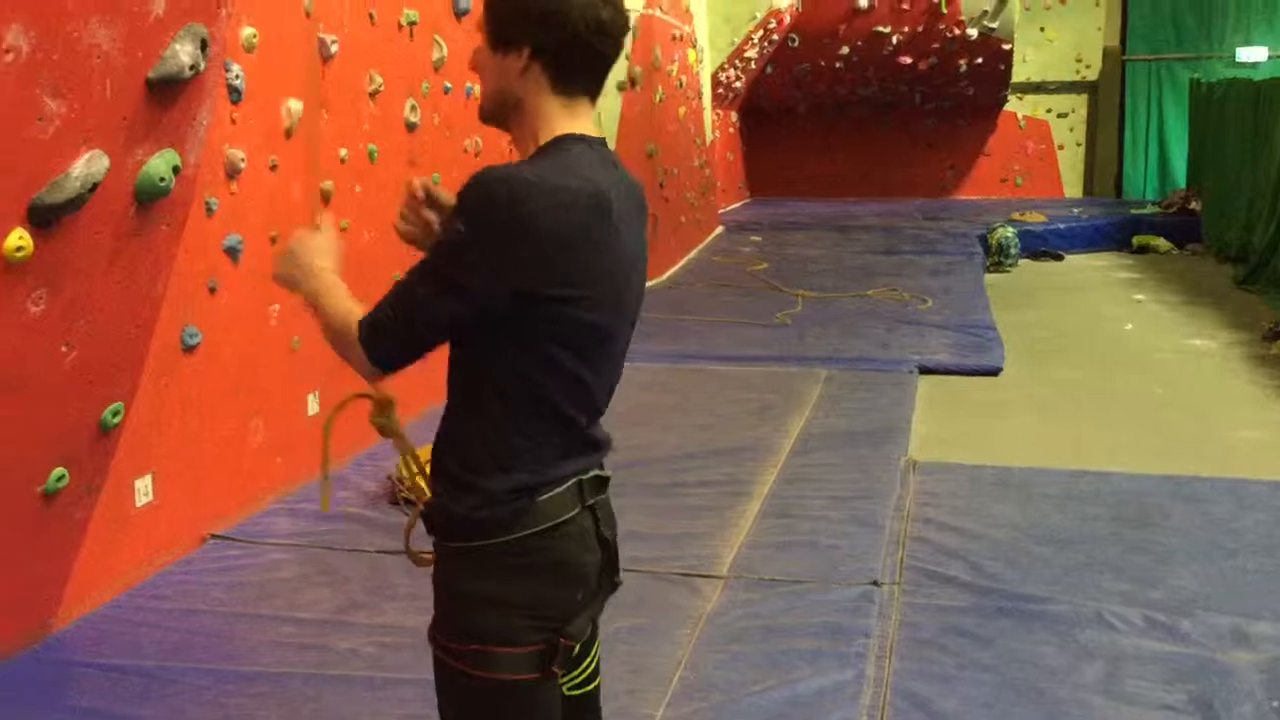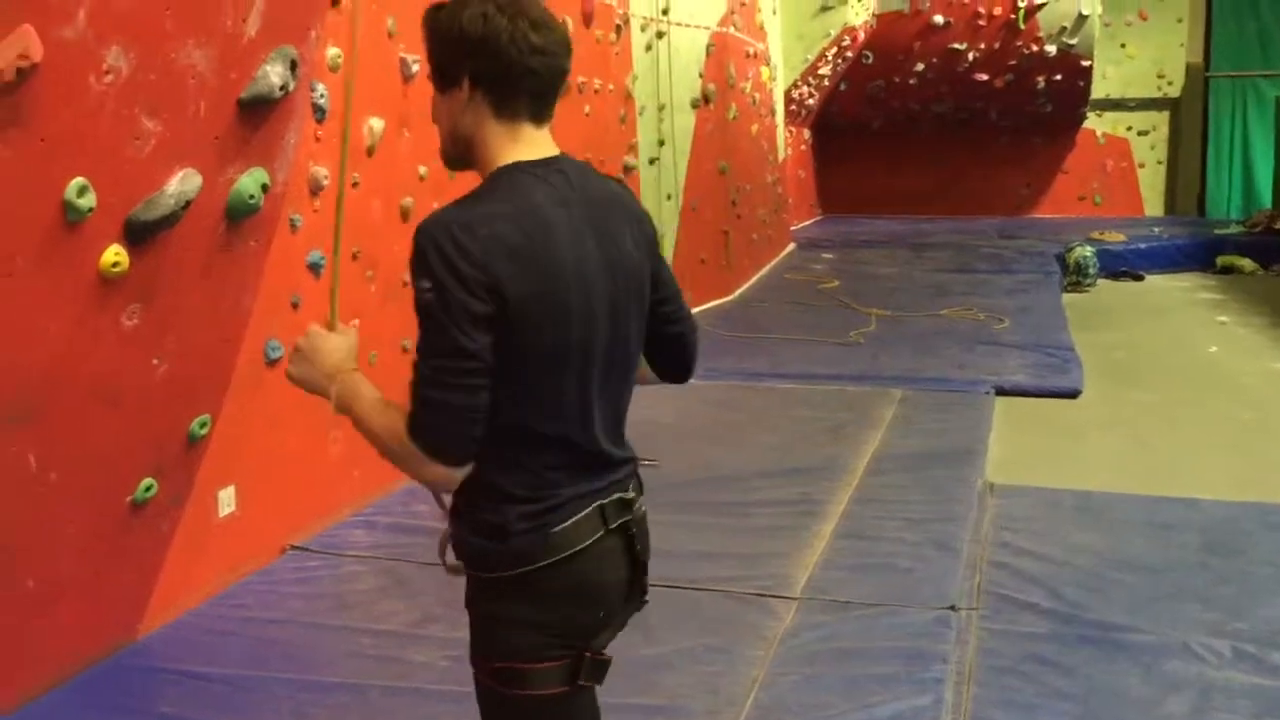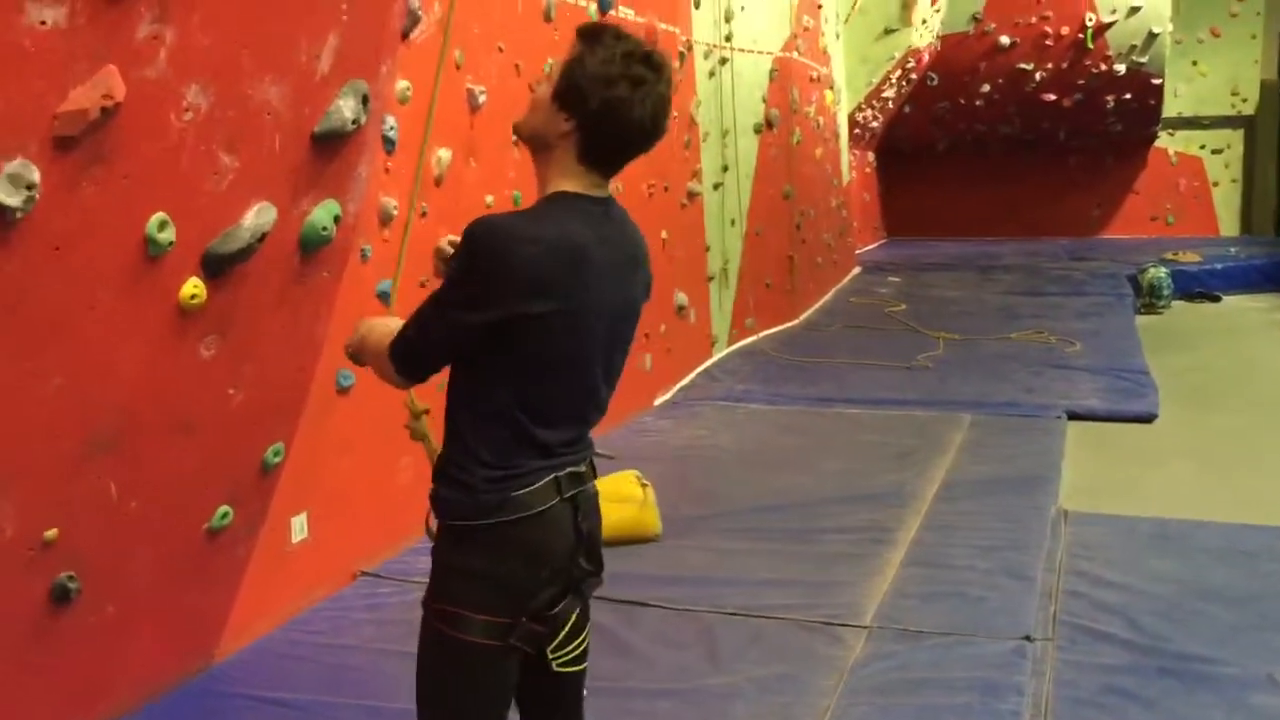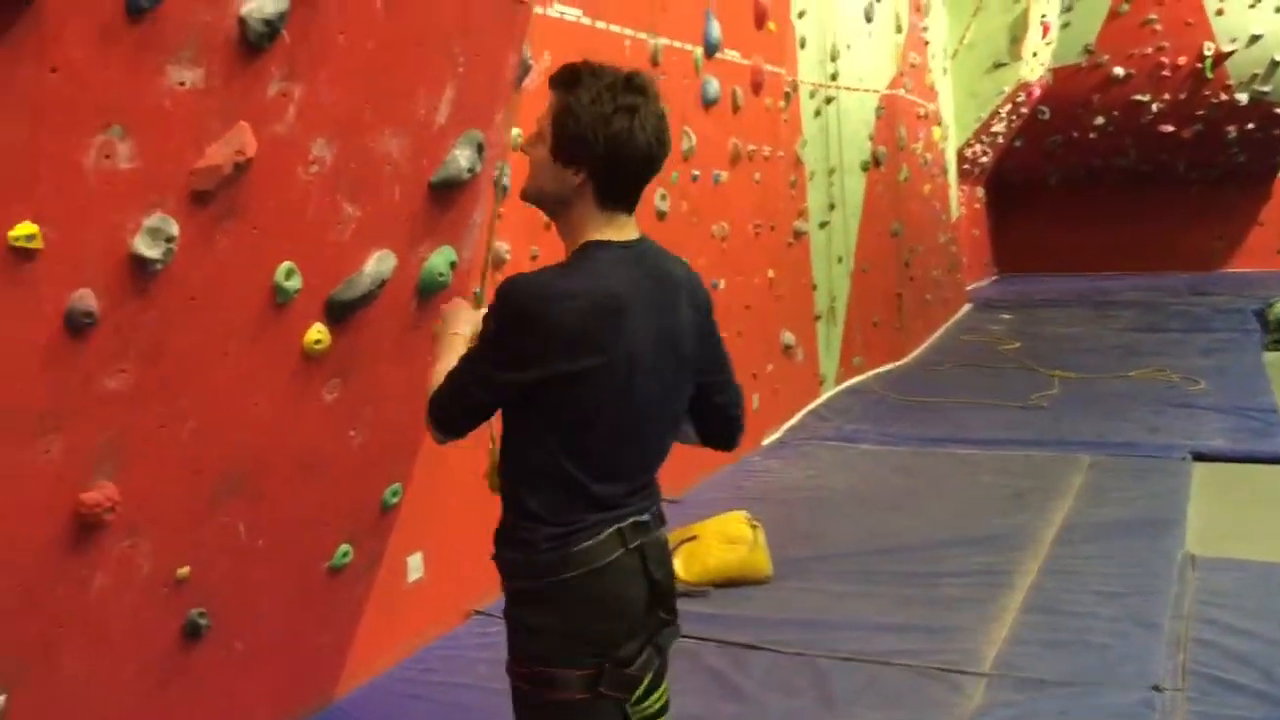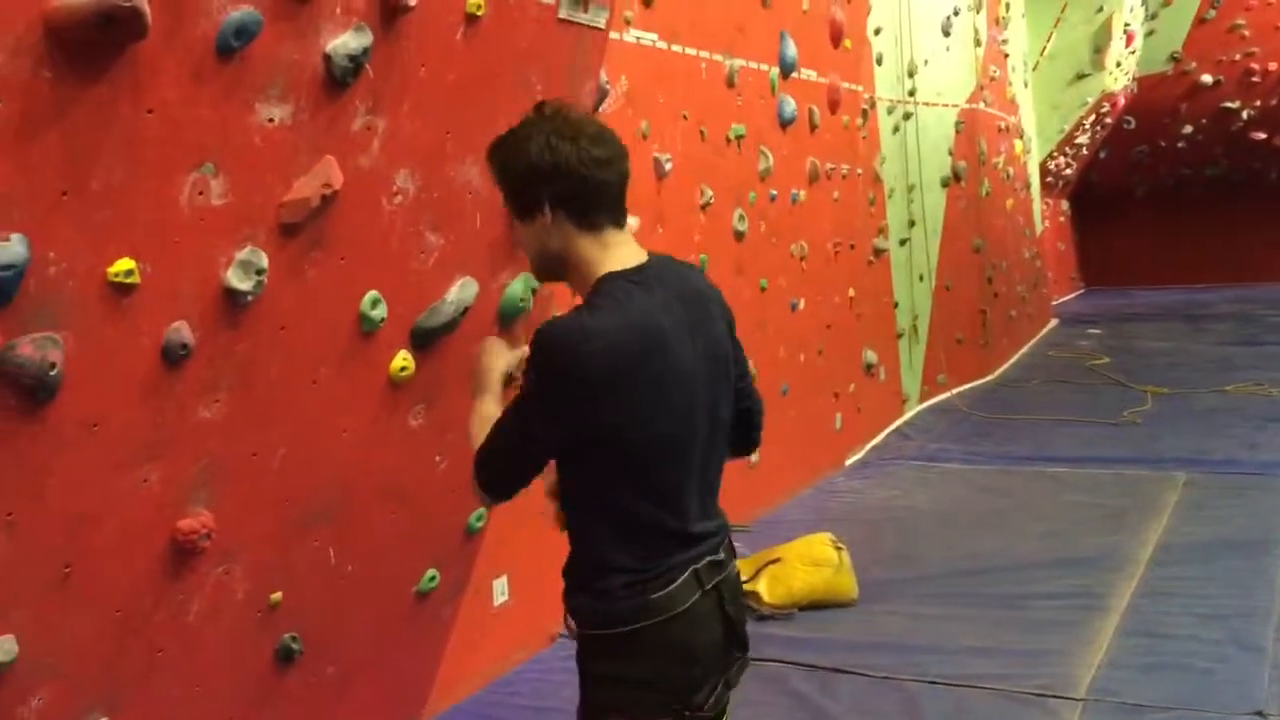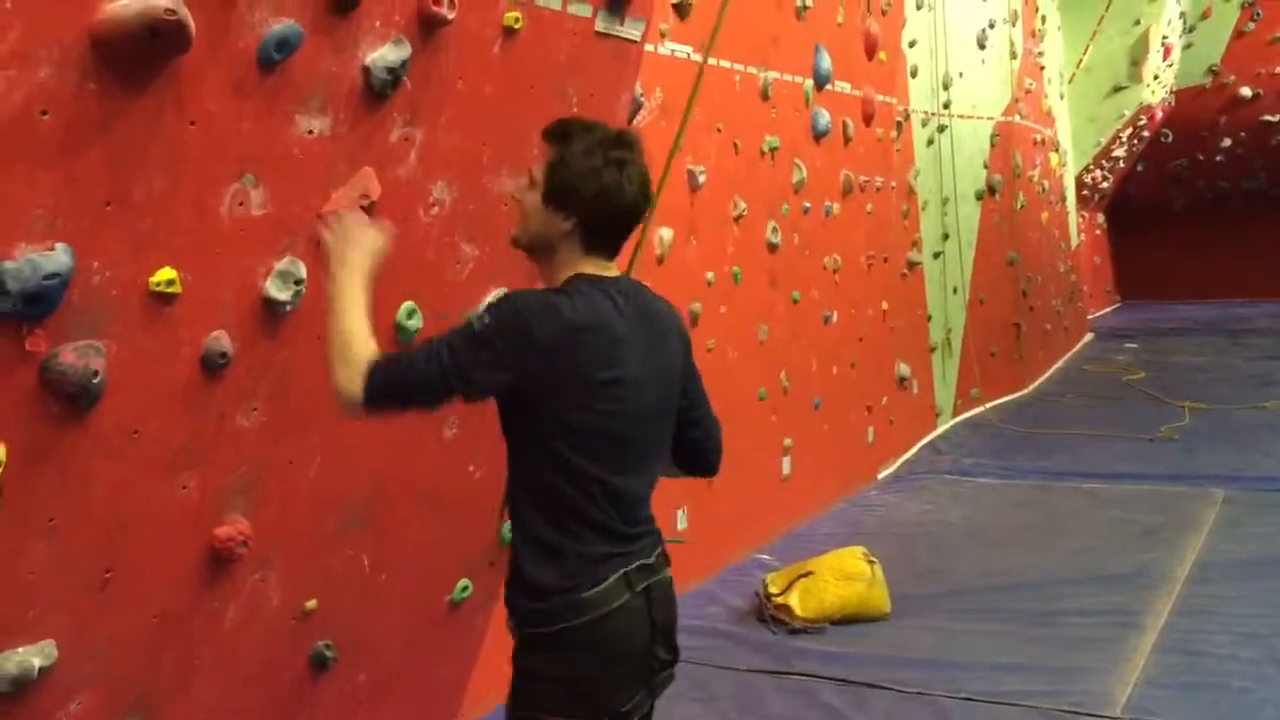
dt=0.7s
person 1, frame 1
left shoulder: (518, 195)
right shoulder: (615, 189)
left elbow: (377, 350)
left wrist: (316, 274)
right wrist: (459, 244)
left hip: (504, 548)
right hip: (570, 522)
person 1, frame 2
left shoulder: (461, 238)
right shoulder: (618, 205)
left elbow: (444, 460)
right elbow: (677, 358)
left wrist: (338, 378)
left hip: (536, 565)
right hip: (614, 534)
person 1, frame 3
left shoulder: (508, 242)
right shoulder: (626, 246)
left elbow: (405, 364)
left wrist: (372, 336)
left hip: (496, 529)
right hip: (568, 513)
person 1, frame 4
left shoulder: (541, 299)
right shoulder: (681, 284)
left elbow: (445, 419)
right elbow: (725, 428)
left wrist: (456, 332)
left hip: (567, 583)
right hip: (641, 560)
person 1, frame 5
left shoulder: (578, 343)
right shoulder: (698, 292)
left elbow: (493, 480)
left wrist: (490, 379)
left hip: (641, 628)
right hip: (710, 595)
person 1, frame 6
left shoulder: (534, 323)
right shoulder: (660, 321)
left elbow: (360, 384)
right elbow: (703, 456)
left wrist: (350, 265)
left hip: (575, 623)
right hip: (645, 600)
